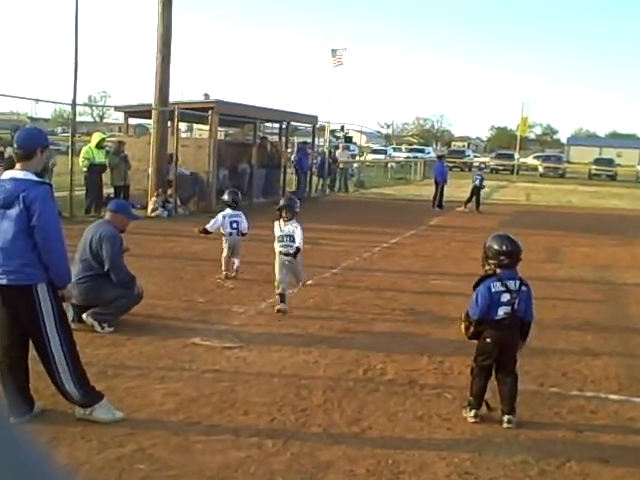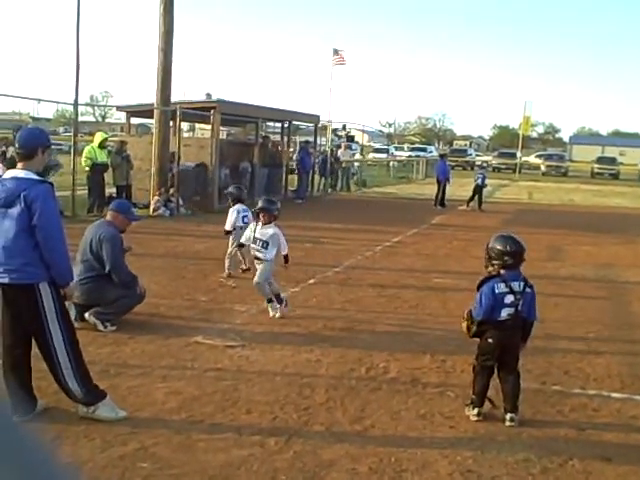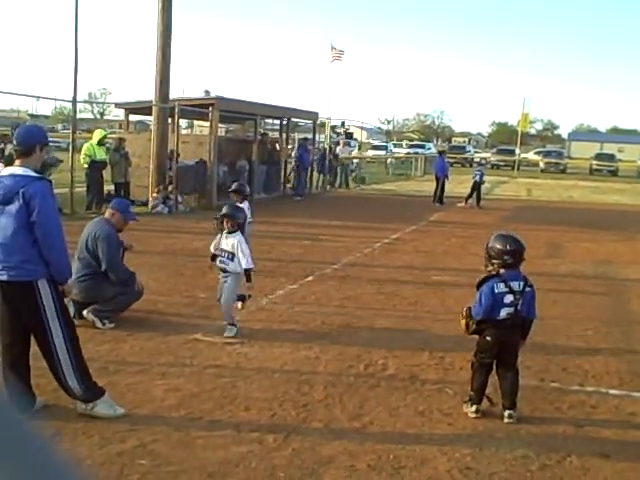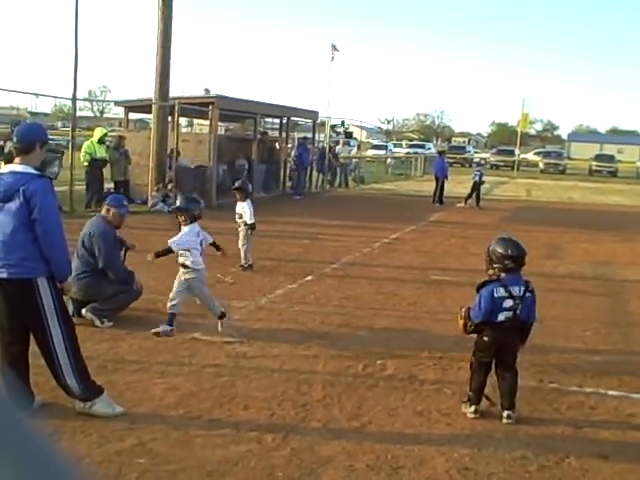
dt=0.2s
person 1, frame 1
right shoulder: (36, 190)
right elbow: (50, 241)
right wrist: (63, 280)
right hip: (32, 280)
right knee: (56, 344)
right ankle: (87, 401)
person 1, frame 2
right shoulder: (37, 189)
right elbow: (51, 240)
right wrist: (65, 279)
right hip: (34, 279)
right knee: (58, 342)
right ankle: (91, 400)
person 1, frame 3
right shoulder: (36, 186)
right elbow: (50, 236)
right wrist: (63, 275)
right hip: (32, 276)
right knee: (58, 338)
right ankle: (89, 397)
person 1, frame 4
right shoulder: (36, 184)
right elbow: (50, 234)
right wrist: (63, 273)
right hip: (32, 274)
right knee: (57, 336)
right ankle: (87, 396)
person 2, frame 1
left shoulder: (487, 285)
right shoulder: (523, 286)
left elbow: (476, 315)
right elbow: (527, 317)
left wrist: (466, 319)
right wrist: (522, 338)
left hip: (489, 335)
right hip: (512, 336)
left knee: (481, 372)
right knee: (507, 374)
left ankle: (473, 409)
right ankle: (508, 415)
person 2, frame 2
left shoulder: (491, 285)
right shoulder: (527, 287)
left elbow: (479, 315)
right elbow: (530, 318)
left wrist: (469, 317)
right wrist: (523, 338)
left hip: (491, 335)
right hip: (514, 336)
left knee: (483, 370)
right knee: (510, 373)
left ankle: (476, 408)
right ankle: (511, 413)
person 2, frame 3
left shoulder: (490, 285)
right shoulder: (527, 286)
left elbow: (479, 314)
right elbow: (529, 316)
left wrist: (468, 314)
right wrist: (522, 336)
left hip: (491, 333)
right hip: (513, 334)
left knee: (481, 367)
right knee: (508, 370)
left ankle: (474, 404)
right ankle: (509, 409)
person 2, frame 4
left shoulder: (490, 289)
right shoulder: (528, 289)
left elbow: (478, 317)
right elbow: (529, 319)
left wrist: (467, 314)
right wrist: (522, 338)
left hip: (489, 334)
right hip: (512, 336)
left knee: (479, 368)
right knee: (507, 371)
left ankle: (473, 405)
right ankle: (508, 410)
person 3, frame 1
left shoulder: (95, 227)
right shoulder: (110, 233)
right elbow: (114, 266)
left wrist: (118, 251)
right wrist: (132, 282)
left hip: (76, 286)
right hip: (89, 288)
right knee: (135, 292)
left ankle: (74, 310)
right ankle: (96, 317)
person 3, frame 2
left shoulder: (96, 226)
right shoulder: (110, 234)
right elbow: (115, 267)
left wrist: (120, 250)
right wrist: (134, 282)
left hip: (78, 286)
right hip: (91, 288)
right knee: (137, 291)
left ankle: (77, 309)
right ankle: (98, 316)
person 3, frame 3
left shoulder: (96, 223)
right shoulder: (106, 232)
right elbow: (112, 266)
left wrist: (120, 246)
right wrist: (132, 279)
right hip: (89, 286)
right knee: (135, 288)
left ankle: (76, 306)
right ankle: (97, 313)
person 3, frame 4
left shoulder: (96, 222)
right shoulder: (102, 230)
left elbow: (106, 246)
right elbow: (110, 263)
left wrist: (123, 244)
right wrist: (130, 278)
right hip: (88, 284)
right knee: (134, 287)
left ankle: (74, 305)
right ankle: (96, 312)
person 4, frame 1
left shoulder: (296, 226)
right shoulder: (277, 224)
left elbow: (299, 243)
left wrist: (294, 255)
left hip: (294, 258)
right hip: (280, 257)
left knee: (298, 278)
right knee: (280, 280)
left ankle: (300, 279)
right ankle: (282, 304)
person 4, frame 2
left shoulder: (275, 232)
right shoulder: (254, 226)
left elbow: (283, 247)
right elbow: (245, 240)
left wrist: (286, 261)
right wrist: (238, 248)
left hip: (268, 262)
right hip: (257, 262)
left knee: (258, 282)
right knee: (270, 285)
left ankle: (280, 301)
right ankle: (280, 303)
person 4, frame 3
left shoulder: (239, 241)
right shoulder: (222, 236)
left elbow: (246, 262)
right elbow: (215, 249)
left wrist: (249, 281)
right wrist: (212, 260)
left hip: (234, 275)
right hip: (223, 273)
left knee: (226, 302)
right knee: (221, 298)
left ankle: (232, 326)
right ankle: (241, 298)
person 4, frame 4
left shoulder: (190, 231)
right shoulder: (197, 230)
left elbow: (174, 246)
right elbow: (208, 238)
left wrist: (156, 254)
right wrist: (218, 248)
left hip: (195, 272)
right hip: (183, 271)
left knee: (206, 298)
right knee: (174, 298)
left ankle: (221, 315)
right ankle: (169, 326)
